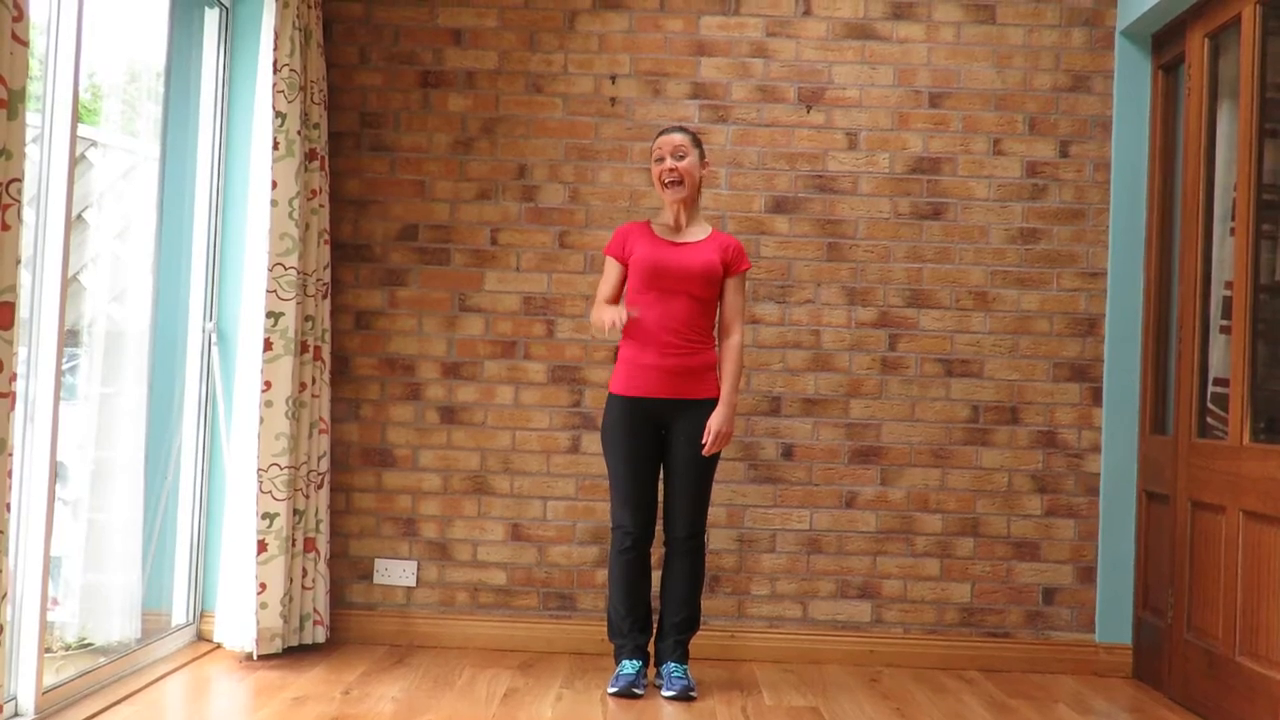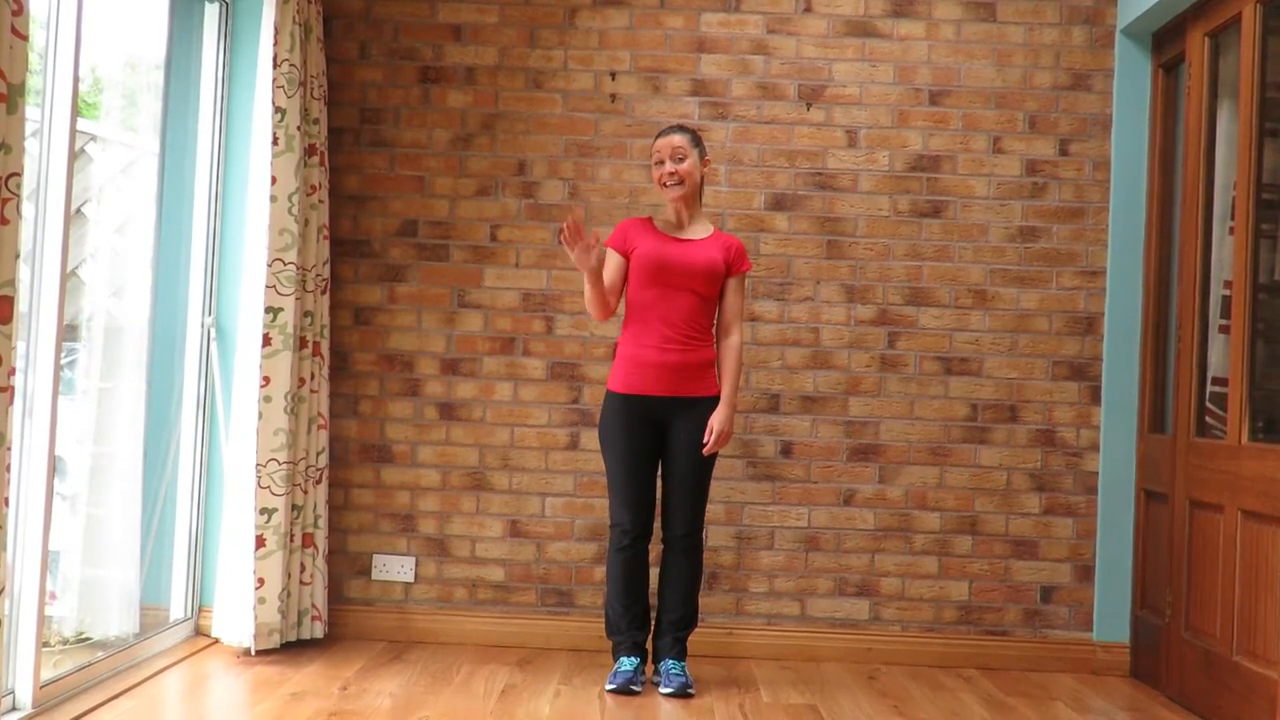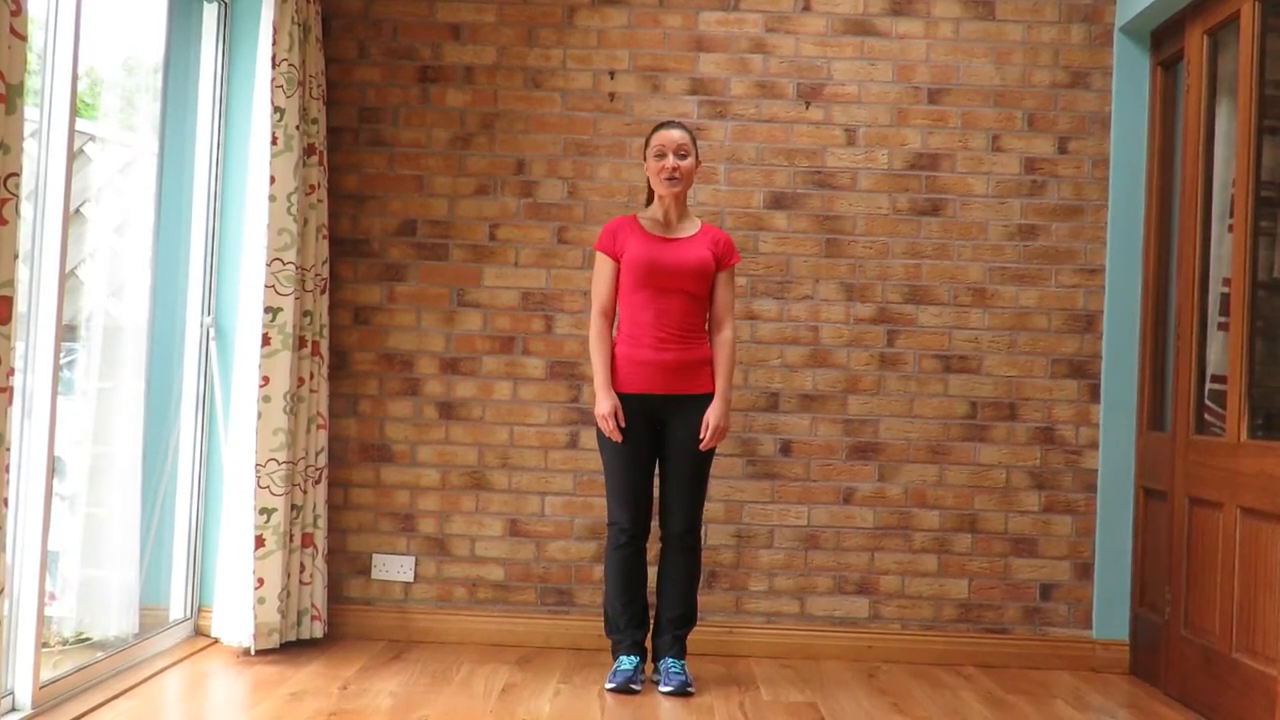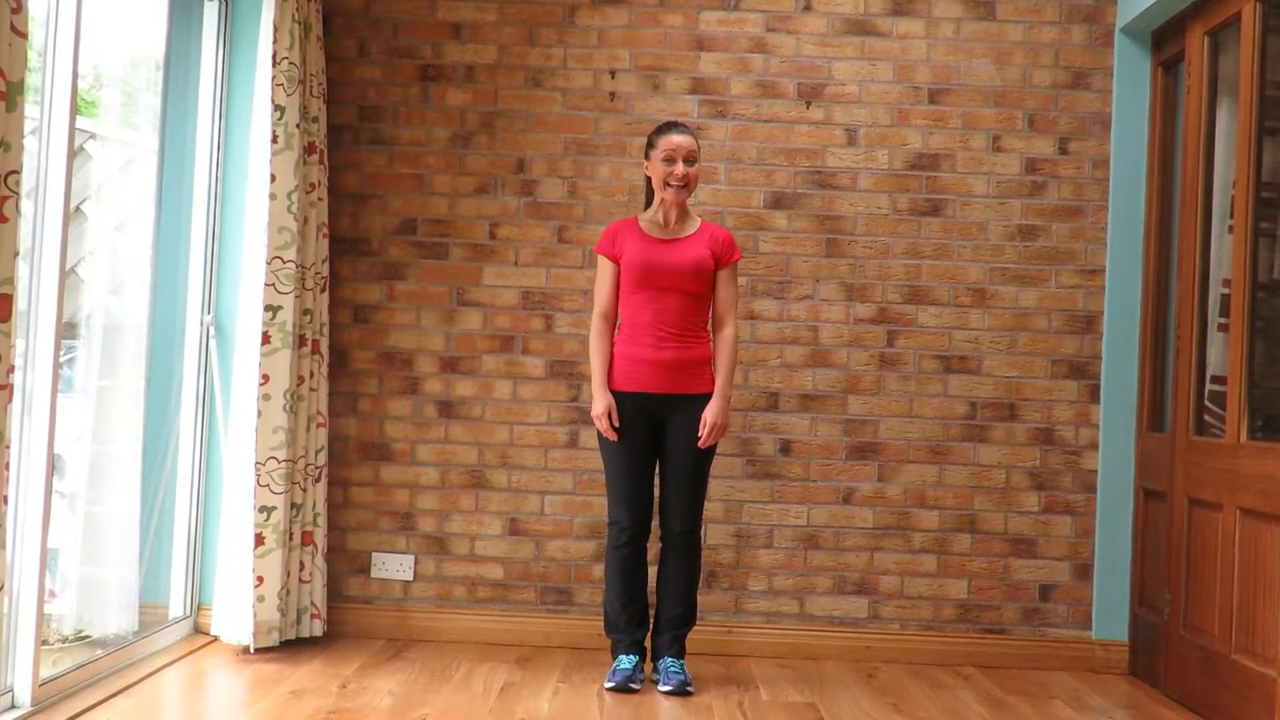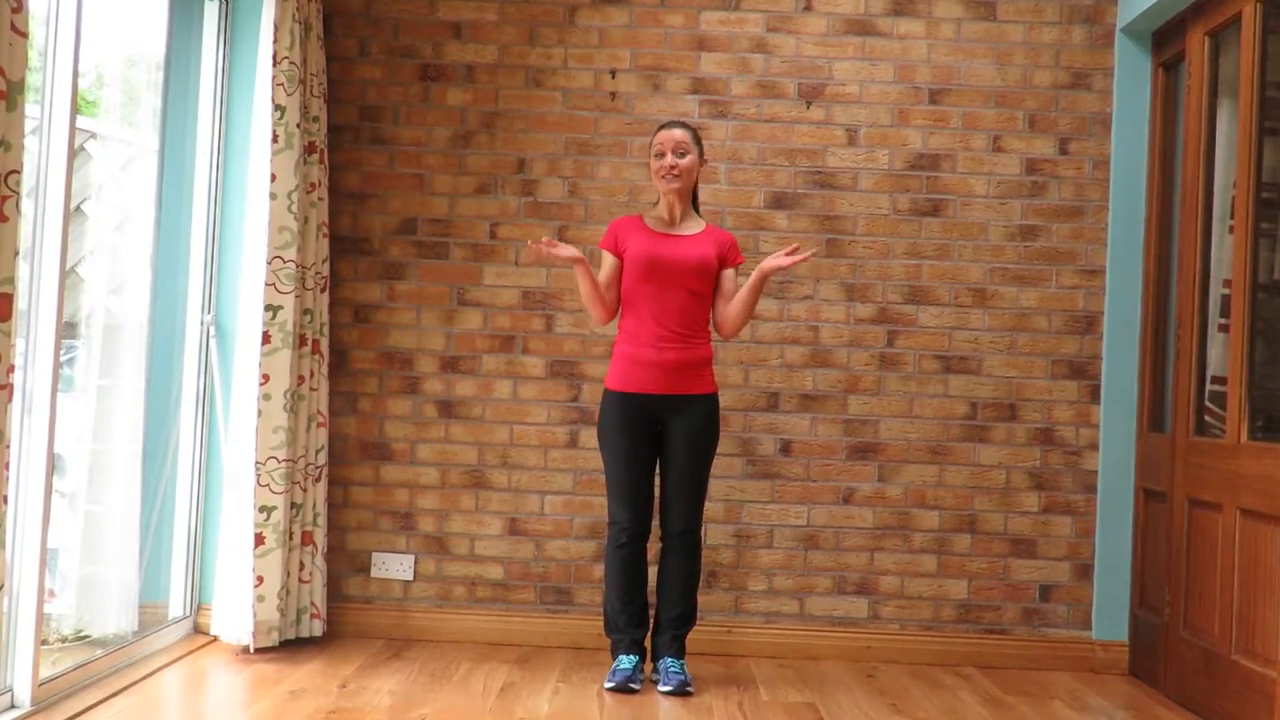
dt=1s
person 1, frame 1
left shoulder: (726, 249)
right shoulder: (629, 237)
left elbow: (732, 334)
right elbow: (598, 310)
left wrist: (726, 405)
right wrist: (612, 313)
left hip: (695, 405)
right hip: (632, 399)
left knee: (686, 533)
right knee: (630, 530)
left ankle: (674, 658)
right ankle: (630, 655)
person 1, frame 2
left shoulder: (727, 248)
right shoulder: (630, 233)
left elbow: (730, 334)
right elbow: (600, 310)
left wrist: (727, 405)
right wrist: (588, 265)
left hip: (694, 403)
right hip: (630, 397)
left knee: (683, 531)
right knee: (628, 527)
left ankle: (672, 654)
right ankle: (628, 652)
person 1, frame 3
left shoulder: (716, 243)
right shoulder: (618, 232)
left elbow: (723, 327)
right elbow: (600, 318)
left wrist: (722, 399)
right wrist: (603, 391)
left hip: (691, 399)
right hip: (629, 396)
left knee: (682, 528)
right knee: (627, 525)
left ankle: (672, 652)
right ankle: (627, 650)
person 1, frame 4
left shoulder: (717, 241)
right shoulder: (619, 236)
left elbow: (726, 326)
right elbow: (602, 320)
left wrist: (721, 398)
right wrist: (599, 391)
left hip: (691, 399)
right hip: (629, 395)
left knee: (682, 527)
right knee: (626, 524)
left ankle: (671, 652)
right ankle: (626, 650)
person 1, frame 5
left shoulder: (720, 242)
right shoulder: (623, 231)
left elbow: (726, 324)
right elbow: (603, 312)
left wrist: (762, 275)
right wrist: (580, 266)
left hip: (693, 398)
right hip: (628, 394)
left knee: (682, 527)
right knee: (627, 524)
left ankle: (671, 652)
right ankle: (626, 650)
